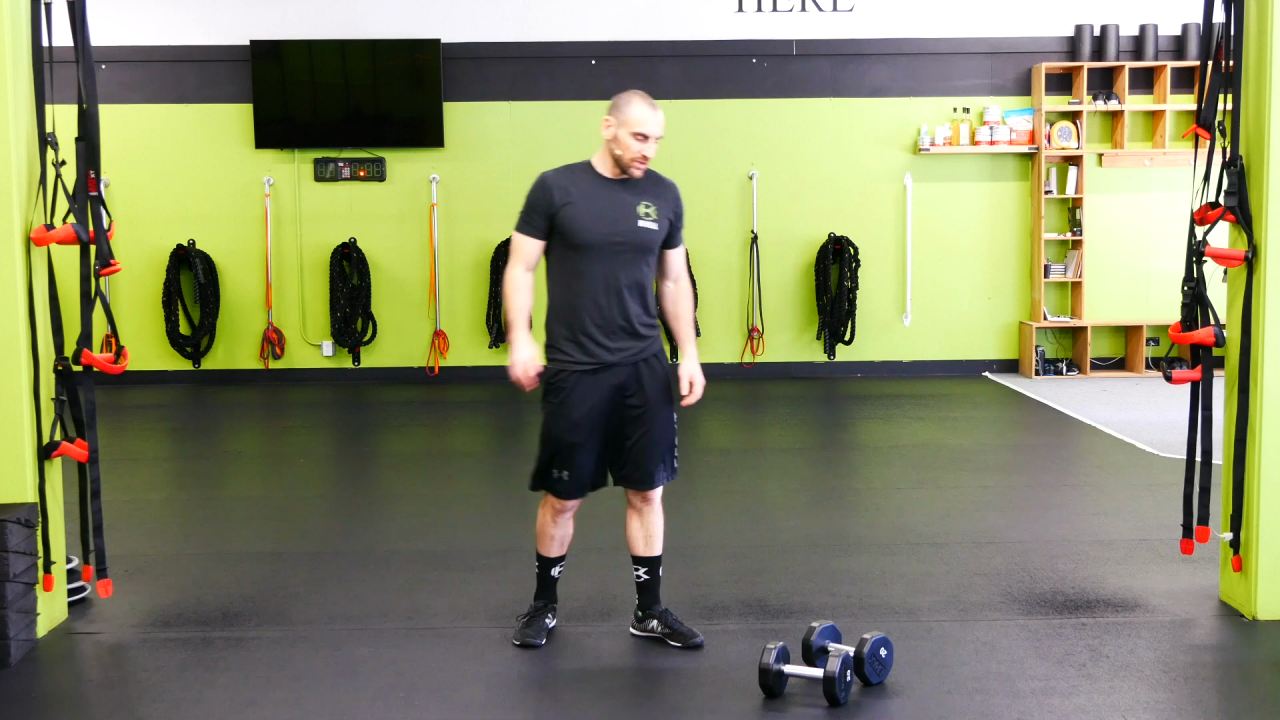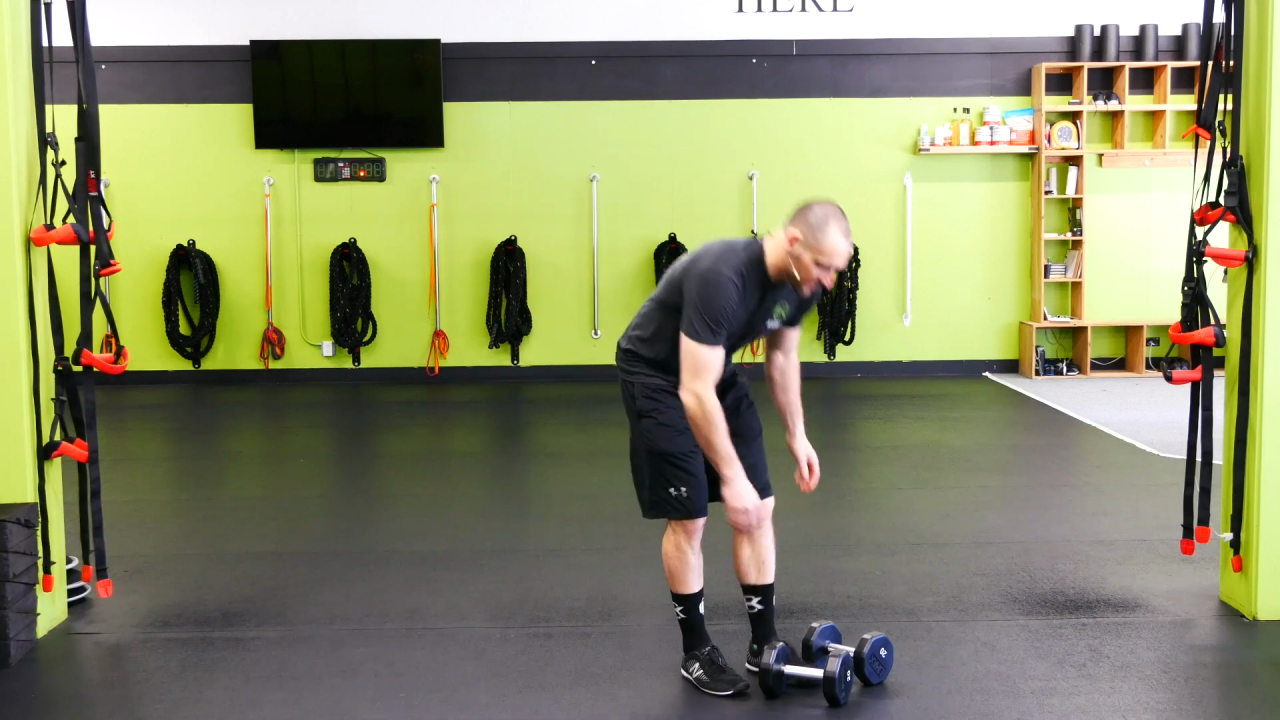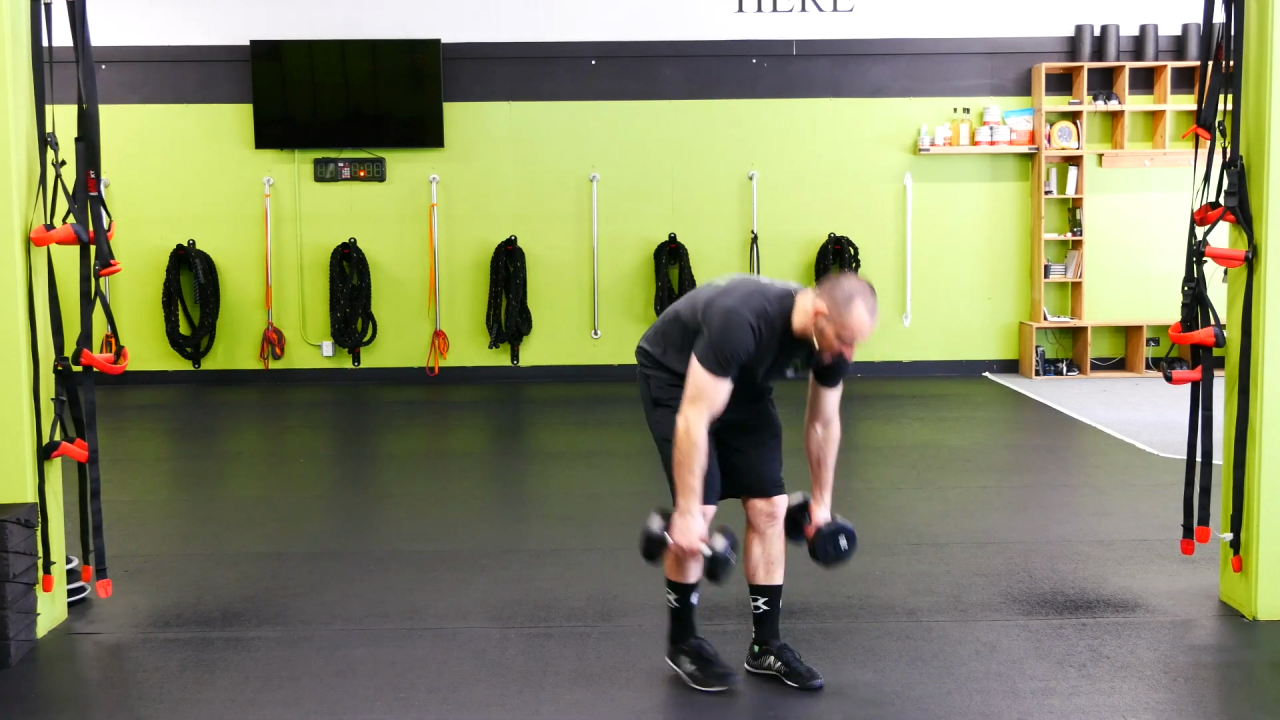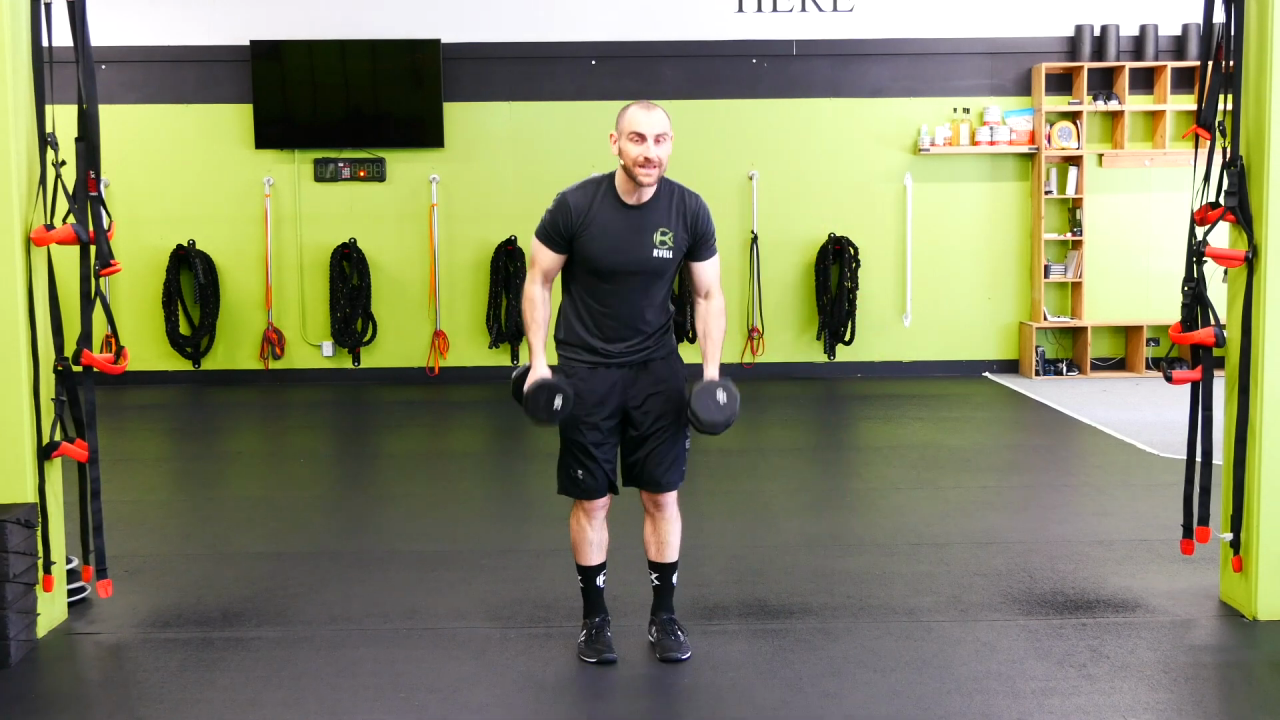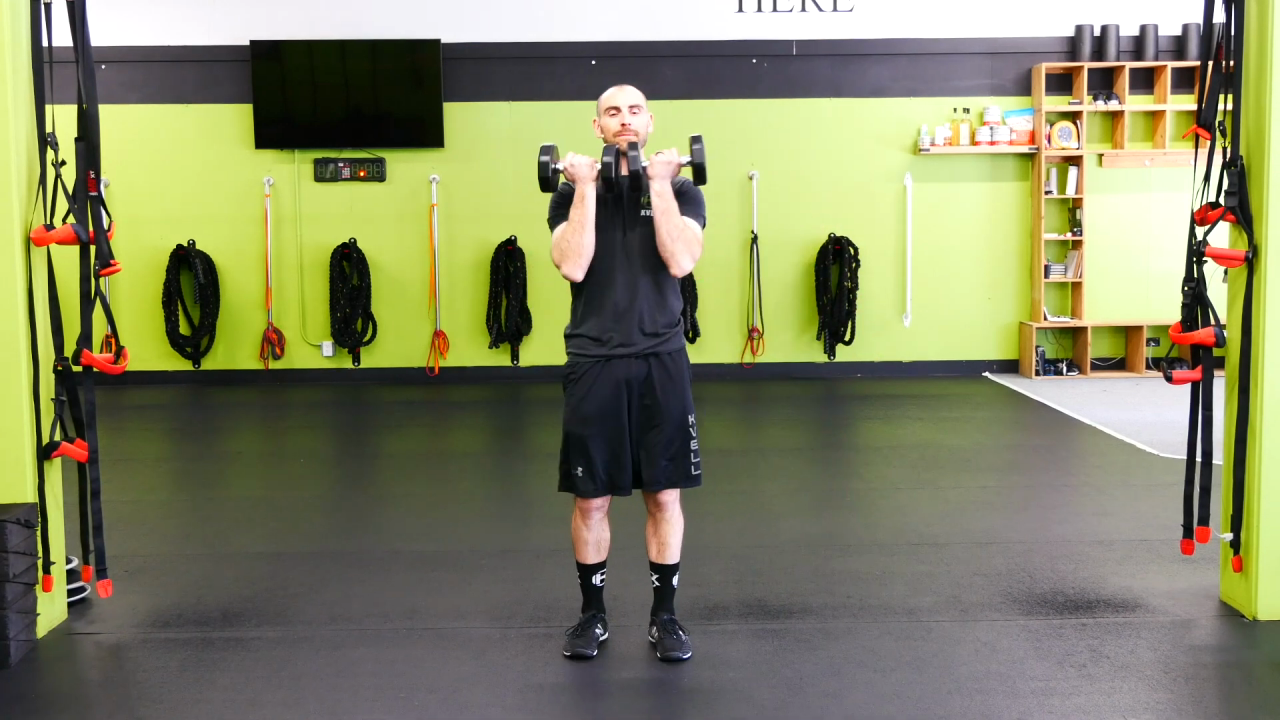
dt=1s
person 1, frame 1
left shoulder: (664, 196)
right shoulder: (555, 189)
left elbow: (674, 281)
right elbow: (519, 269)
left wrist: (690, 357)
right wrist: (520, 337)
left hip: (644, 365)
right hip: (576, 369)
left knee: (647, 490)
right knee: (562, 496)
left ankle: (650, 609)
right ankle: (544, 603)
person 1, frame 2
left shoulder: (801, 283)
right shoulder: (720, 276)
left elbow: (782, 356)
right elbow: (695, 391)
left wrist: (797, 436)
right wrist: (732, 479)
left hip: (719, 379)
right hip: (656, 375)
left knee: (759, 509)
right knee: (688, 516)
left ankle: (763, 638)
right ankle: (696, 650)
person 1, frame 3
left shoulder: (830, 339)
right shoulder: (740, 321)
left elbow: (823, 422)
right elbow: (693, 419)
left wrist: (821, 502)
right wrist: (687, 513)
left hip: (742, 381)
right hip: (672, 375)
left knee: (770, 507)
right knee: (699, 509)
left ankle: (766, 644)
right ankle: (682, 640)
person 1, frame 4
left shoulder: (689, 210)
right shoulder: (574, 206)
left elbow: (709, 295)
right elbow: (537, 282)
left wrist: (711, 372)
right wrist: (539, 360)
left hip: (657, 367)
right hip: (586, 370)
left knee: (662, 495)
right knee: (590, 499)
left ankle: (663, 614)
right ankle: (594, 617)
person 1, frame 5
left shoulder: (679, 189)
right shoulder: (572, 192)
left elbow: (681, 261)
right elbow: (573, 266)
left wrist: (659, 184)
right wrist: (585, 187)
left hip: (661, 359)
right hip: (593, 361)
left knee: (664, 493)
right knee: (590, 497)
left ankle: (664, 614)
right ankle: (592, 612)
